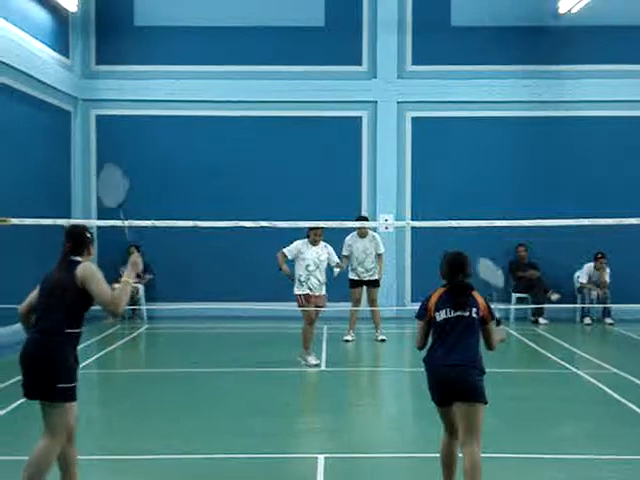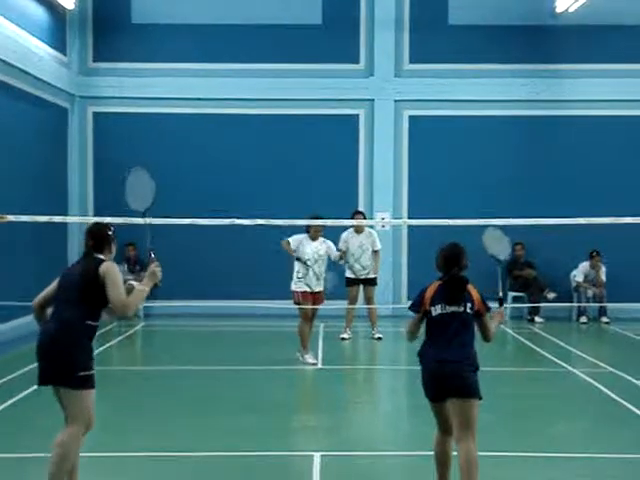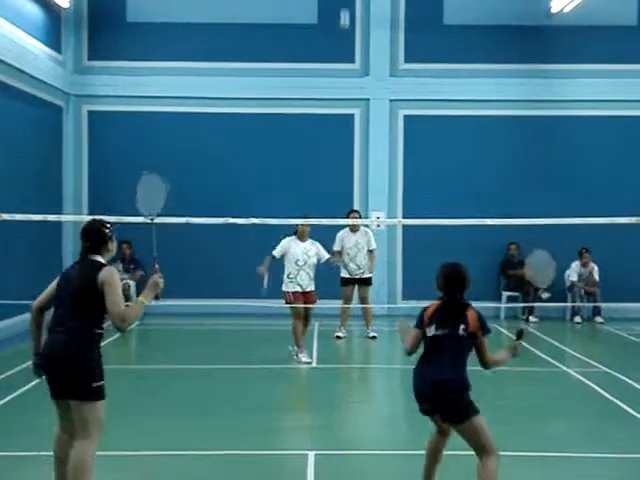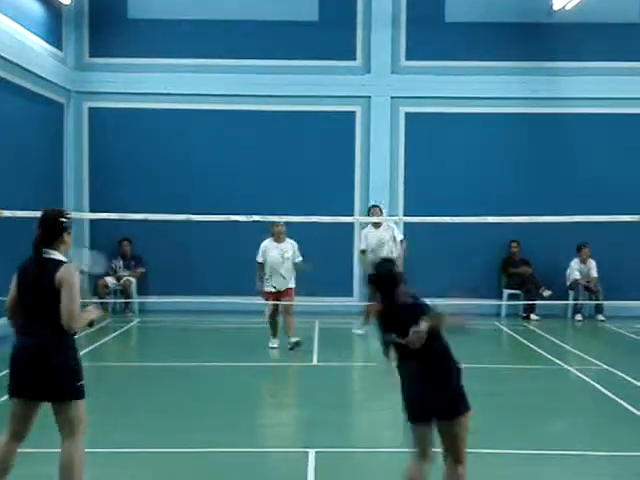
dt=0.5s
person 1, frame 1
left shoulder: (55, 273)
right shoulder: (85, 268)
left elbow: (24, 312)
right elbow: (114, 305)
right wrist: (130, 274)
left hip: (37, 352)
right hip: (55, 354)
left knee: (67, 429)
right knee: (55, 436)
person 1, frame 2
left shoulder: (73, 269)
right shoulder: (107, 267)
left elbow: (38, 304)
right elbow: (124, 309)
right wrist: (147, 282)
left hip: (51, 343)
right hip: (72, 345)
left knee: (78, 422)
right knee: (79, 425)
person 1, frame 3
left shoulder: (69, 271)
right shoulder: (107, 273)
left elbow: (37, 308)
right elbow: (121, 321)
left wrist: (37, 351)
right wrist: (148, 293)
left hip: (52, 352)
right hip: (79, 355)
left knee: (67, 427)
right knee: (88, 435)
person 1, frame 4
left shoulder: (26, 266)
right shoulder: (66, 271)
right elbow: (70, 323)
right wrist: (90, 313)
left hip: (24, 354)
right hip: (57, 356)
right knee: (73, 435)
person 2, frame 1
left shoulder: (432, 300)
right shoulder: (478, 301)
left elbow: (420, 344)
right elbow: (491, 344)
right wrist: (501, 334)
left hip: (437, 374)
right hip: (468, 373)
left knee: (451, 433)
right knee: (470, 443)
person 2, frame 2
left shoulder: (428, 293)
right shoulder: (473, 295)
left elbow: (411, 335)
right elbow: (488, 336)
right wrist: (497, 319)
left hip: (432, 369)
right hip: (462, 369)
left knee: (444, 430)
right knee: (466, 439)
person 2, frame 3
left shoulder: (428, 312)
right shoulder: (473, 317)
left elbow: (409, 349)
right elbow: (487, 362)
left wrist: (410, 331)
right wrist: (509, 353)
left hip: (422, 388)
right hip: (450, 391)
left knee: (443, 430)
right knee: (488, 453)
person 2, frame 4
left shoulder: (384, 313)
right shoulder: (415, 309)
left hip: (413, 389)
right hip: (440, 387)
left knee: (420, 456)
right knee: (456, 459)
person 3, frame 1
left shoulder: (327, 248)
right shoulder: (299, 245)
left elbow: (336, 263)
right elbow: (281, 254)
left wrist: (340, 266)
right wrist: (283, 266)
left hip: (319, 290)
right hip: (304, 289)
left knee: (312, 321)
right knee: (309, 320)
left ankle: (305, 353)
right ankle: (307, 354)
person 3, frame 2
left shoulder: (326, 243)
right shoulder: (300, 239)
left elbow: (338, 257)
right elbow: (285, 242)
left wrist: (341, 256)
right wrist: (293, 253)
left hip: (318, 286)
right hip: (301, 286)
left knee: (311, 319)
right knee: (305, 318)
left ankle: (303, 350)
right ankle: (305, 352)
person 3, frame 3
left shoulder: (315, 245)
right shoulder: (287, 242)
left elbow: (326, 259)
right elbow: (273, 256)
right wrist: (264, 267)
left hip: (308, 286)
right hip: (291, 286)
left knee: (307, 317)
right knee: (298, 316)
left ankle: (297, 345)
right ankle: (300, 351)
person 3, frame 4
left shoulder: (292, 245)
right shoulder: (265, 245)
left elbow: (297, 262)
right elbow: (260, 264)
left wrist: (298, 267)
right wrist: (259, 281)
left hip: (287, 284)
right hip: (270, 285)
left knee: (287, 311)
right knee: (272, 314)
left ankle: (291, 339)
right ankle: (274, 338)
person 4, frame 1
left shoulder: (375, 237)
right shoulder: (349, 239)
left elbow: (380, 255)
right elbow: (345, 256)
left wrist: (380, 270)
right wrist: (343, 266)
left hip: (372, 275)
right hip: (355, 276)
left knee: (373, 302)
right knee: (355, 303)
left ankle: (378, 332)
right ankle: (351, 332)
person 4, frame 2
left shoulder: (372, 234)
right shoulder: (346, 235)
left elbow: (376, 252)
right elbow: (342, 252)
left wrist: (376, 266)
right wrist: (341, 258)
left hip: (369, 273)
right hip: (352, 273)
left knee: (370, 300)
right knee: (352, 301)
left ankle: (374, 330)
right ankle: (347, 330)
person 4, frame 3
left shoulder: (367, 233)
right shoulder: (341, 234)
left elbow: (371, 251)
right elbow: (336, 253)
left wrist: (372, 265)
right wrist: (341, 263)
left hip: (364, 273)
right hip: (347, 273)
left knee: (365, 301)
right knee: (347, 301)
left ankle: (369, 329)
right ankle: (342, 329)
person 4, frame 4
left shoulder: (391, 227)
right shoulder: (365, 232)
left elbow: (401, 242)
right elbow: (362, 252)
left wrist: (400, 256)
right wrist: (366, 268)
right knee: (371, 299)
right ankle: (364, 324)
